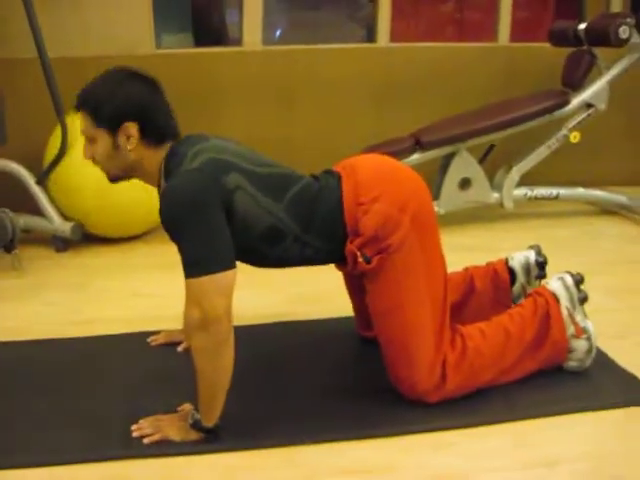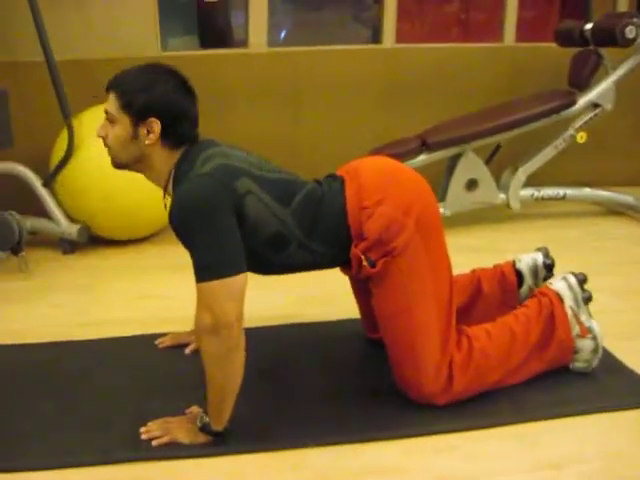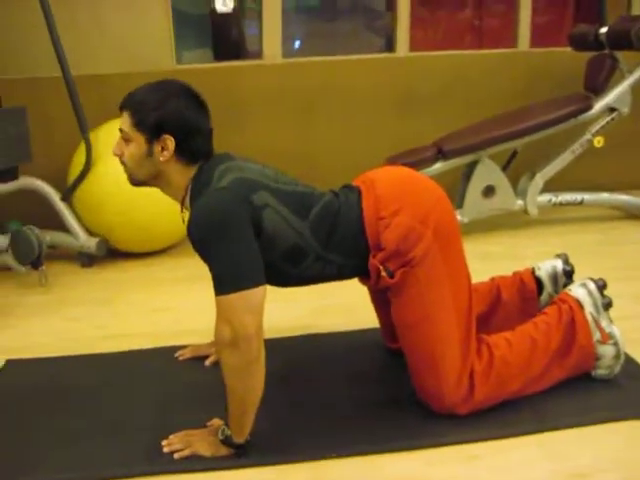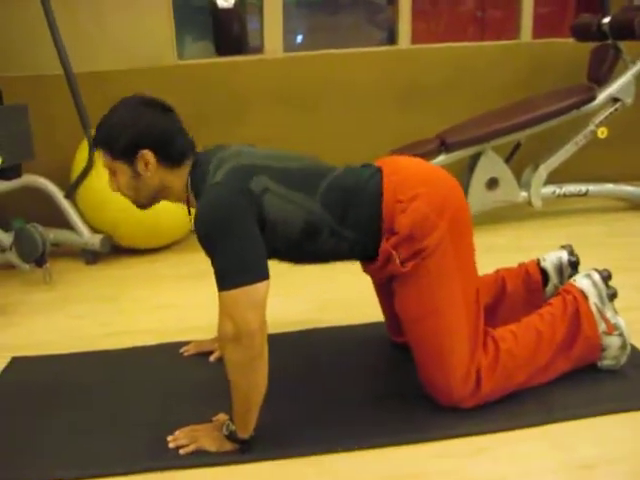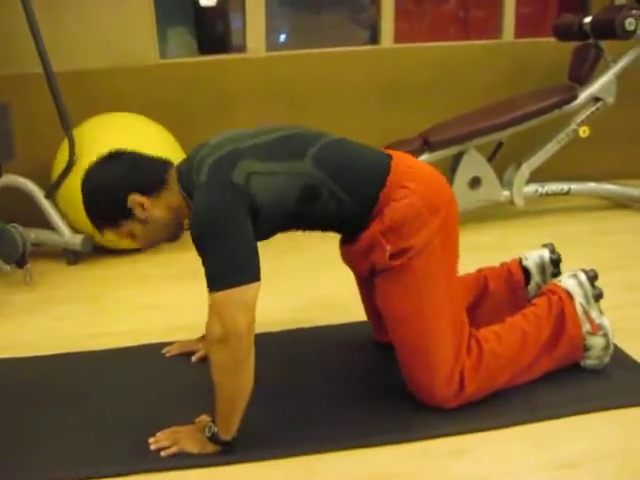
dt=0.3s
person 1, frame 1
left shoulder: (186, 193)
right shoulder: (191, 156)
left elbow: (214, 320)
left wrist: (202, 422)
right wrist: (195, 326)
left hip: (382, 211)
right hip: (366, 186)
left knee: (424, 375)
right knee: (379, 327)
left ankle: (552, 315)
right ankle: (509, 277)
person 1, frame 2
left shoulder: (197, 198)
right shoulder: (199, 164)
left elbow: (224, 324)
left wrist: (211, 425)
right wrist: (202, 328)
left hip: (385, 214)
right hip: (372, 189)
left knee: (430, 378)
right knee: (385, 328)
left ankle: (557, 314)
right ankle: (516, 278)
person 1, frame 3
left shoulder: (214, 213)
right shoulder: (216, 177)
left elbow: (245, 337)
left wrist: (232, 437)
right wrist: (223, 340)
left hip: (404, 224)
right hip: (388, 199)
left knee: (452, 388)
right knee: (405, 339)
left ankle: (576, 320)
right ankle: (538, 286)
person 1, frame 4
left shoulder: (218, 206)
right shoulder: (214, 168)
left elbow: (248, 332)
left wrist: (237, 433)
right wrist: (228, 334)
left hip: (417, 213)
right hip: (398, 186)
left knee: (457, 380)
right knee: (412, 331)
left ankle: (580, 312)
right ankle: (542, 278)
person 1, frame 5
left shoulder: (212, 207)
right shoulder: (199, 173)
left elbow: (235, 336)
left wrist: (219, 435)
right wrist: (213, 336)
left hip: (406, 210)
right hip: (388, 190)
left knee: (440, 380)
right knee: (394, 329)
left ankle: (566, 312)
right ankle: (525, 276)
